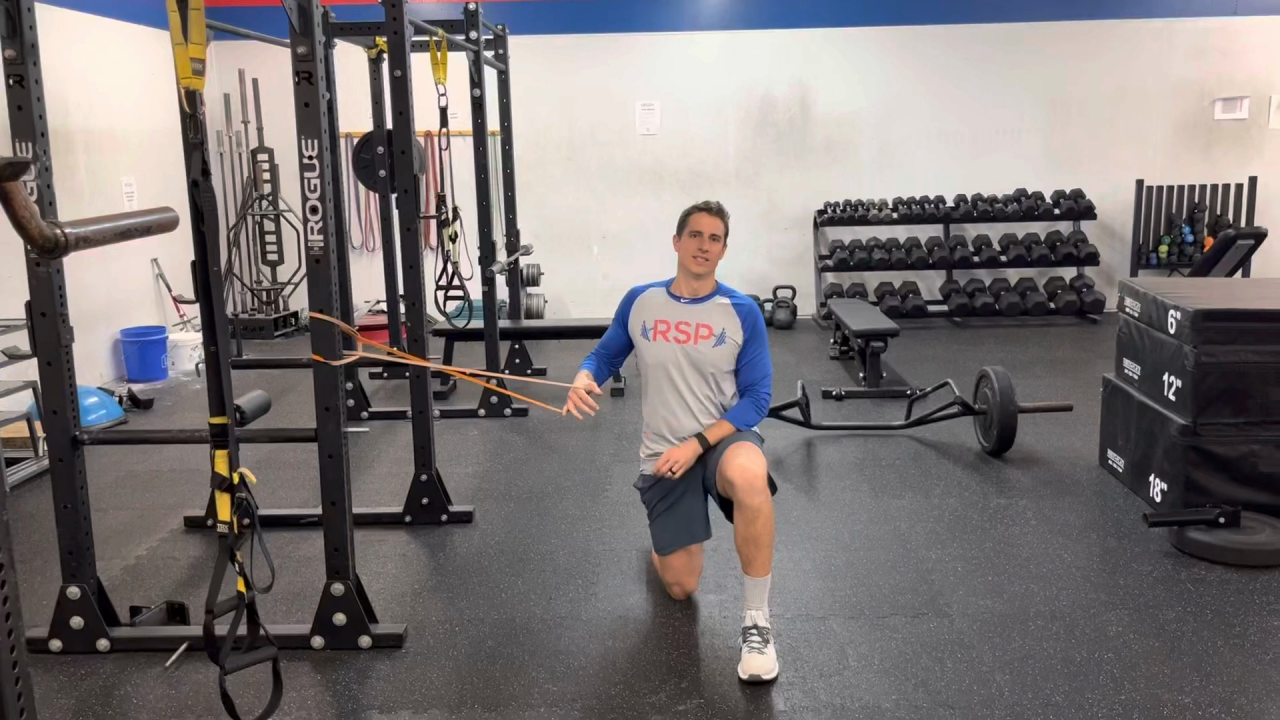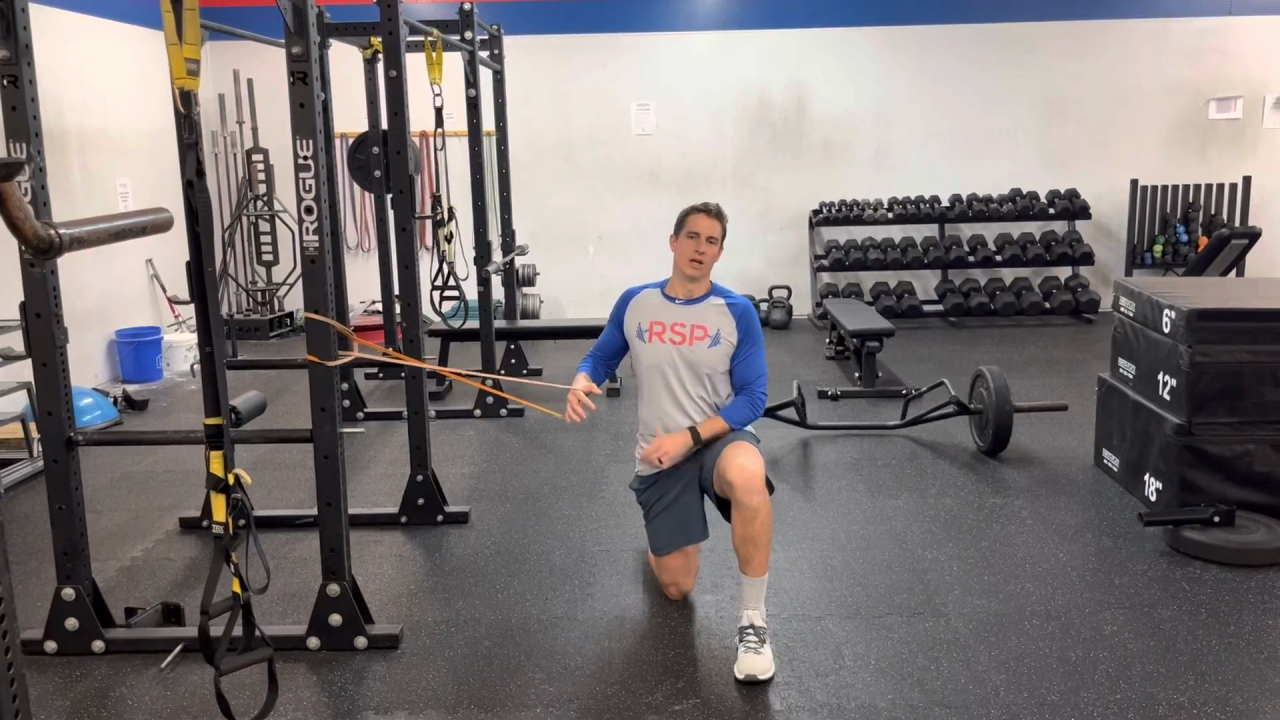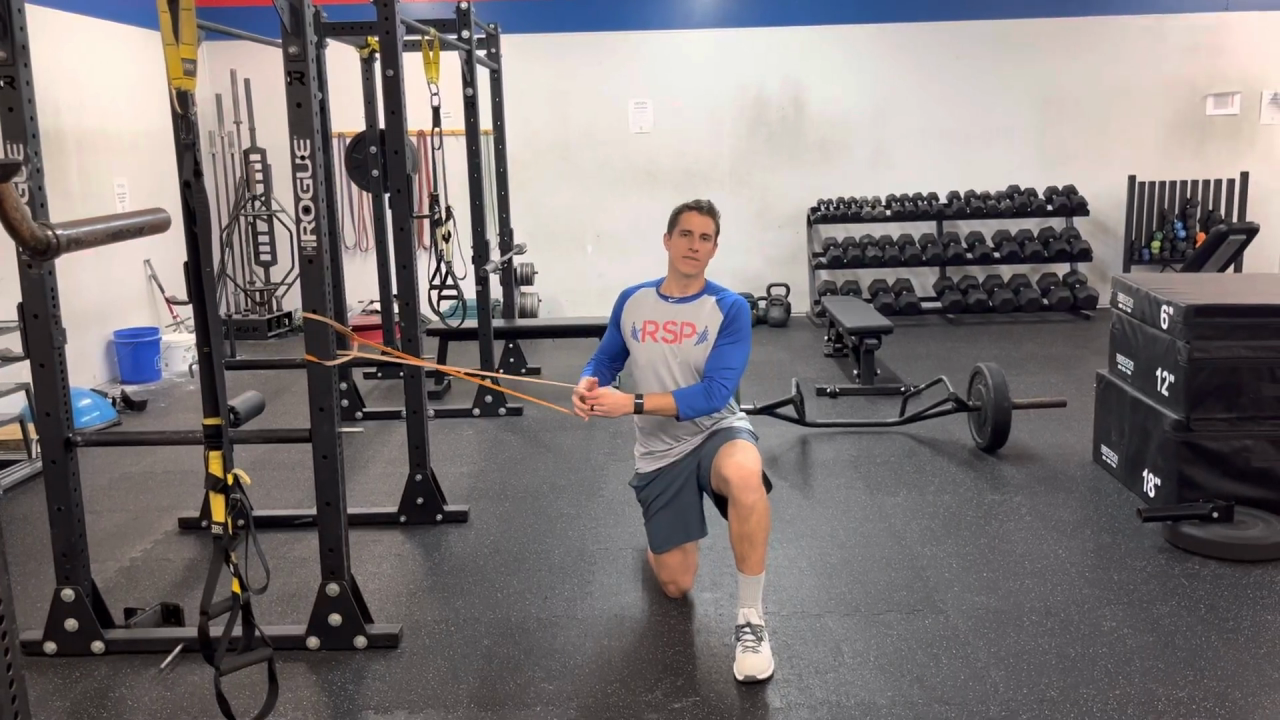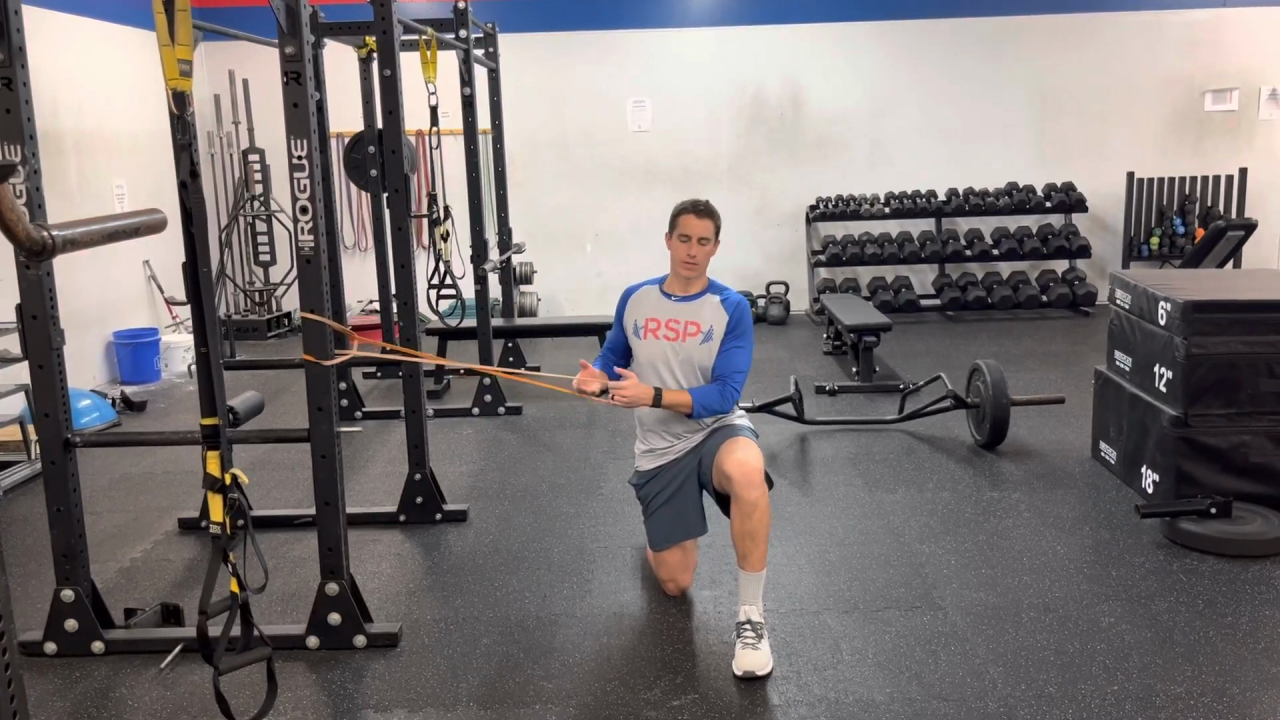
dt=1s
person 1, frame 1
left shoulder: (743, 312)
right shoulder: (639, 302)
left elbow: (757, 397)
right elbow: (606, 356)
left wrist: (698, 444)
right wrist: (583, 380)
left hip: (725, 438)
right hip: (664, 456)
left knee: (750, 478)
right knee: (680, 588)
left ankle: (756, 620)
right ankle: (669, 538)
person 1, frame 2
left shoulder: (738, 312)
right shoulder: (634, 303)
left elbow: (752, 398)
right elbow: (600, 358)
left wrist: (689, 436)
right wrist: (581, 382)
left hip: (718, 438)
right hip: (659, 457)
left knee: (748, 479)
right knee: (676, 588)
left ankle: (752, 620)
right ankle: (665, 539)
person 1, frame 3
left shoulder: (730, 308)
right shoulder: (632, 301)
left elbow: (714, 395)
right elbow: (604, 361)
left wrist: (632, 403)
right wrist: (586, 385)
left hip: (717, 431)
right hip: (659, 453)
left knee: (745, 477)
right knee: (676, 585)
left ankle: (750, 619)
right ankle: (665, 533)
person 1, frame 4
left shoulder: (732, 308)
right shoulder: (635, 299)
left elbow: (725, 395)
right elbow: (612, 357)
left wrist: (651, 395)
right wrist: (595, 376)
left hip: (717, 430)
right hip: (659, 450)
left knee: (748, 474)
right knee: (675, 583)
left ankle: (750, 616)
right ankle: (664, 534)
